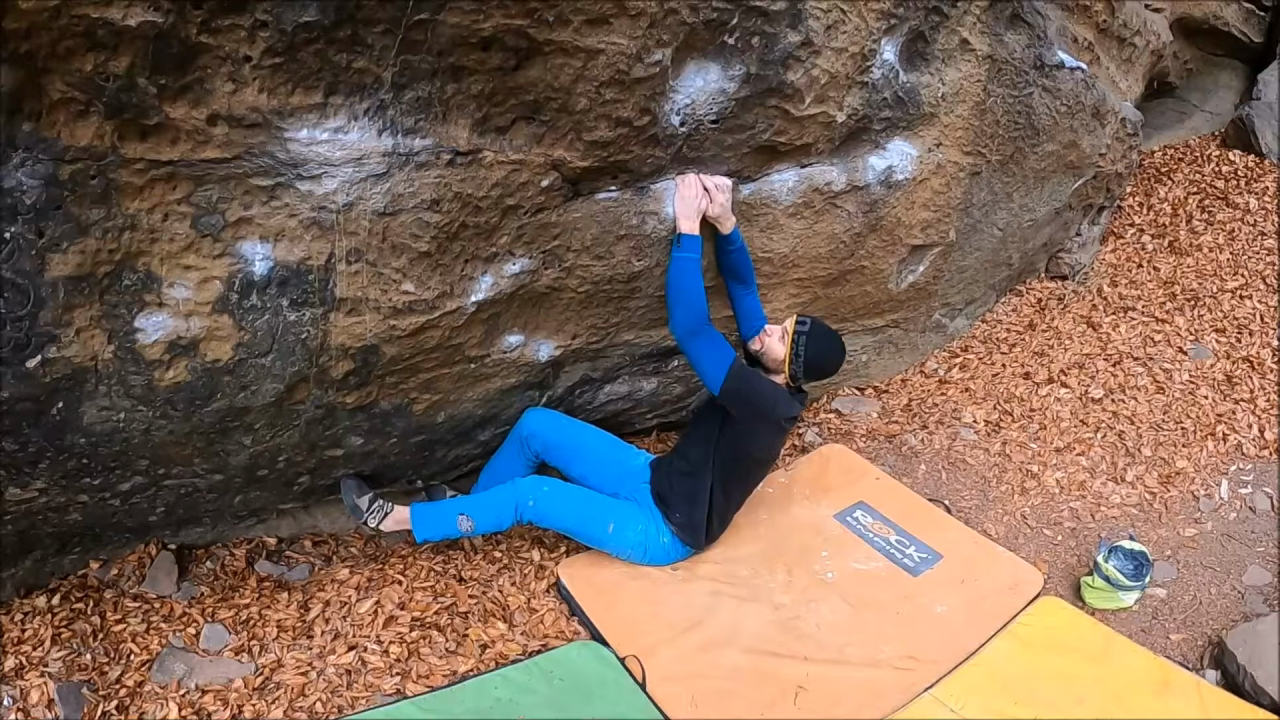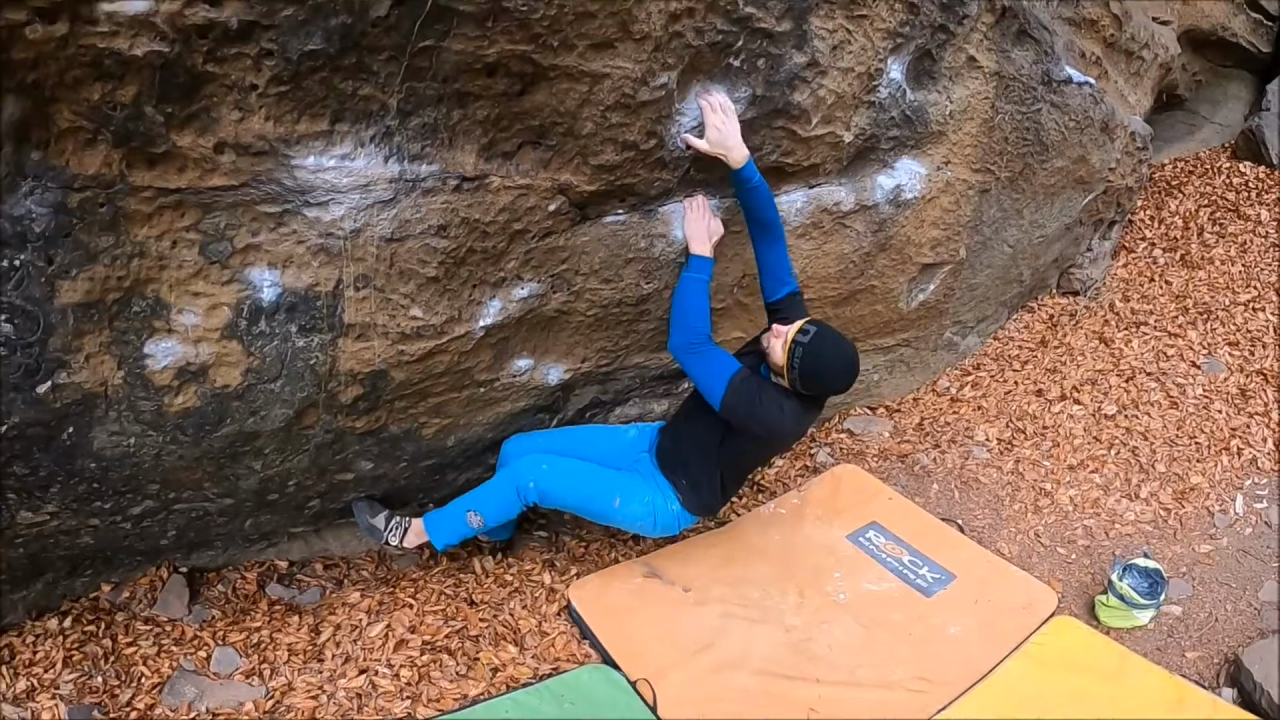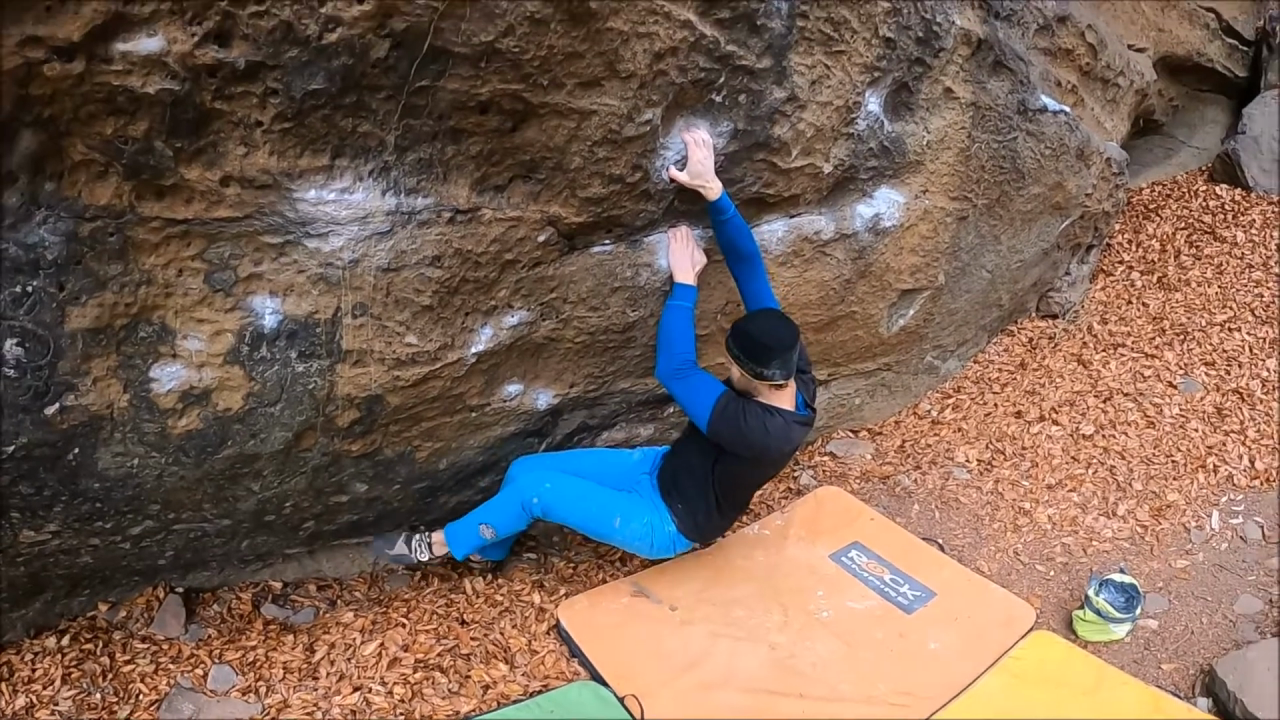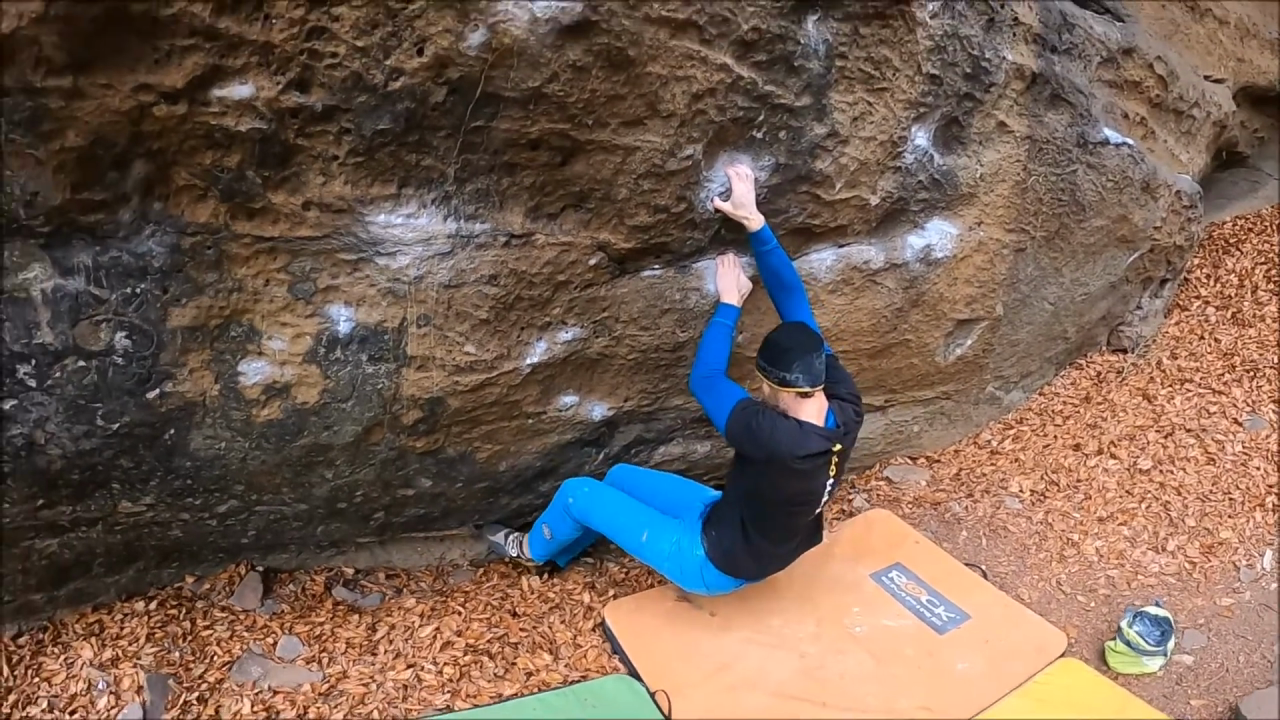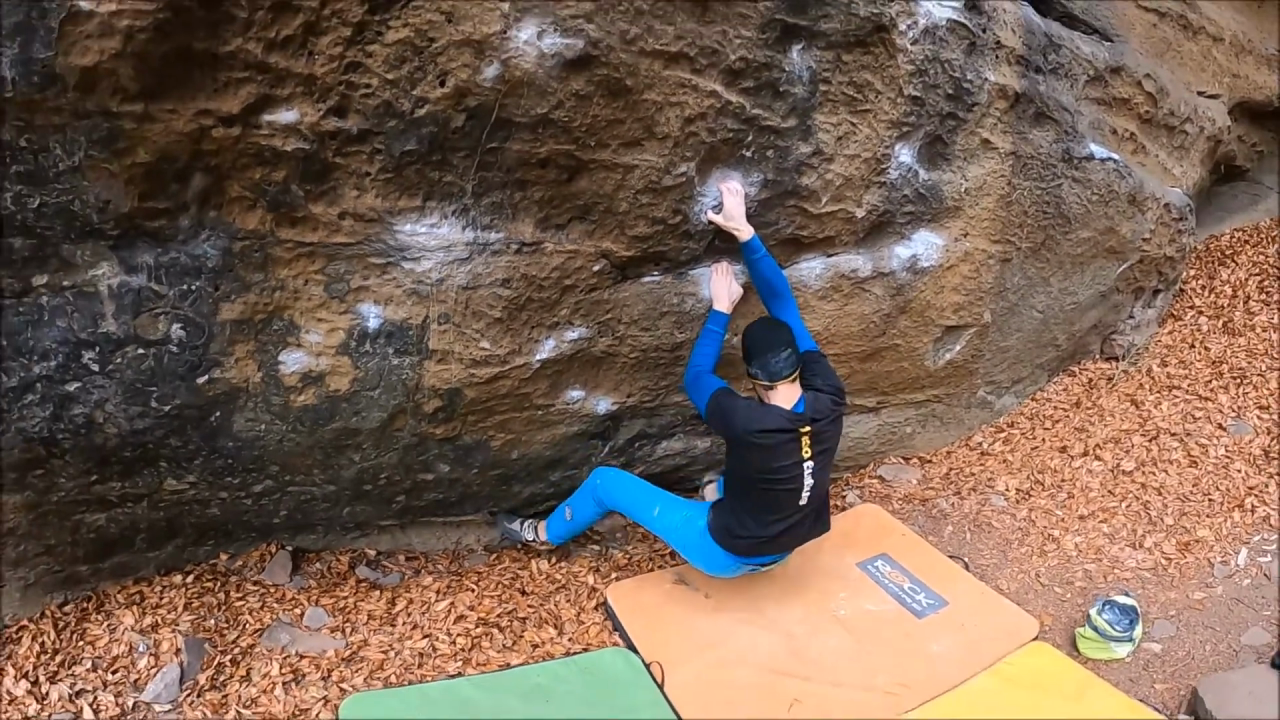
dt=1s
person 1, frame 1
left shoulder: (766, 402)
right shoulder: (764, 373)
left elbow: (691, 329)
right elbow: (743, 287)
left wrist: (689, 229)
right wrist: (725, 223)
left hip: (664, 532)
right hip: (655, 480)
left knee: (527, 495)
right knee: (536, 425)
left ankle: (405, 519)
right ankle: (472, 507)
person 1, frame 2
left shoulder: (774, 413)
right shoulder: (792, 324)
left elbow: (688, 344)
right elbow: (770, 236)
left wrist: (700, 250)
right wrist: (737, 154)
left hip: (666, 500)
right hip: (660, 445)
left knee: (528, 474)
right knee: (516, 449)
left ankle: (419, 533)
right ankle: (492, 530)
person 1, frame 3
left shoulder: (760, 432)
right shoulder: (792, 370)
left elbow: (674, 371)
right elbow: (751, 270)
left wrist: (684, 280)
right wrist: (712, 190)
left hip: (668, 523)
right hip: (663, 469)
left knee: (535, 490)
right knee: (523, 469)
left ankle: (440, 545)
right ankle: (488, 551)
person 1, frame 4
left shoulder: (779, 441)
right shoulder: (845, 406)
left elbow: (705, 380)
right elbow: (796, 305)
left wrist: (730, 302)
right wrist: (754, 222)
left hip: (717, 566)
right hip: (747, 534)
left knee: (578, 493)
right knee: (620, 477)
left ankle: (533, 550)
right ankle: (558, 554)
person 1, frame 5
left shoulder: (750, 423)
right shoulder: (828, 398)
left elbow: (696, 377)
right elbow: (784, 306)
left wrist: (721, 307)
right wrist: (744, 232)
left hip: (726, 554)
right hip: (783, 549)
left knee: (606, 482)
left ankle: (546, 533)
